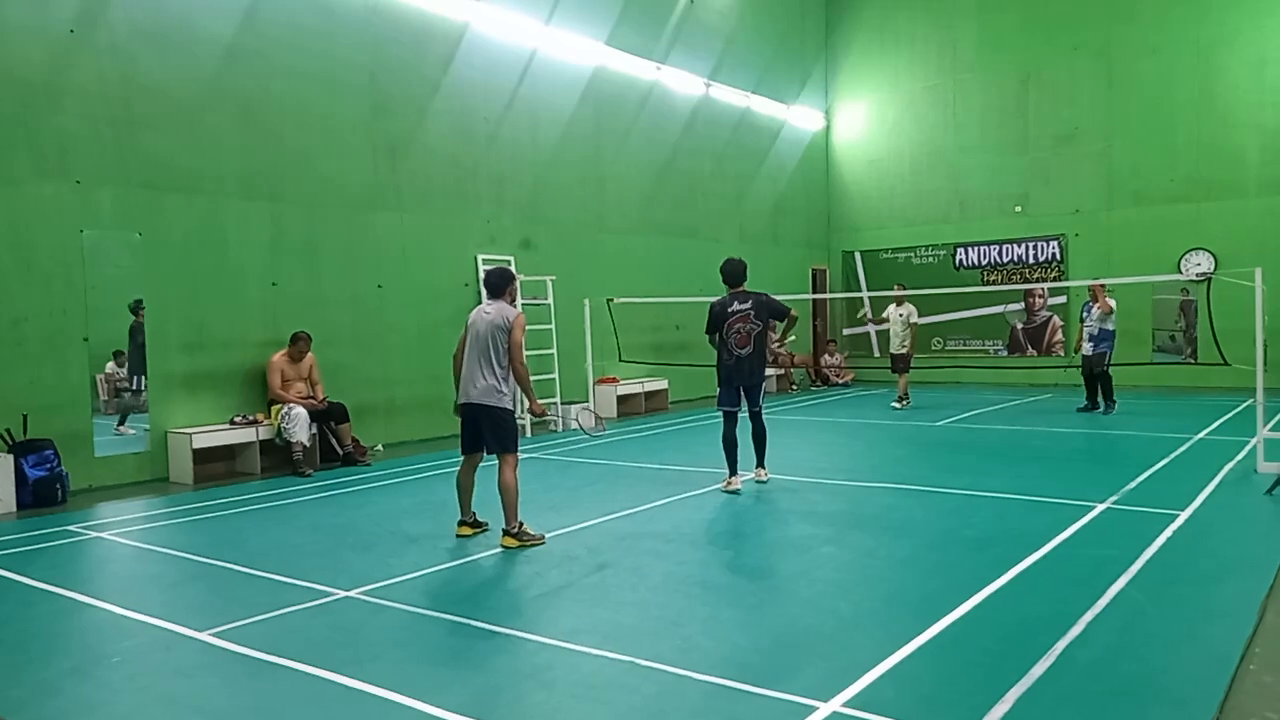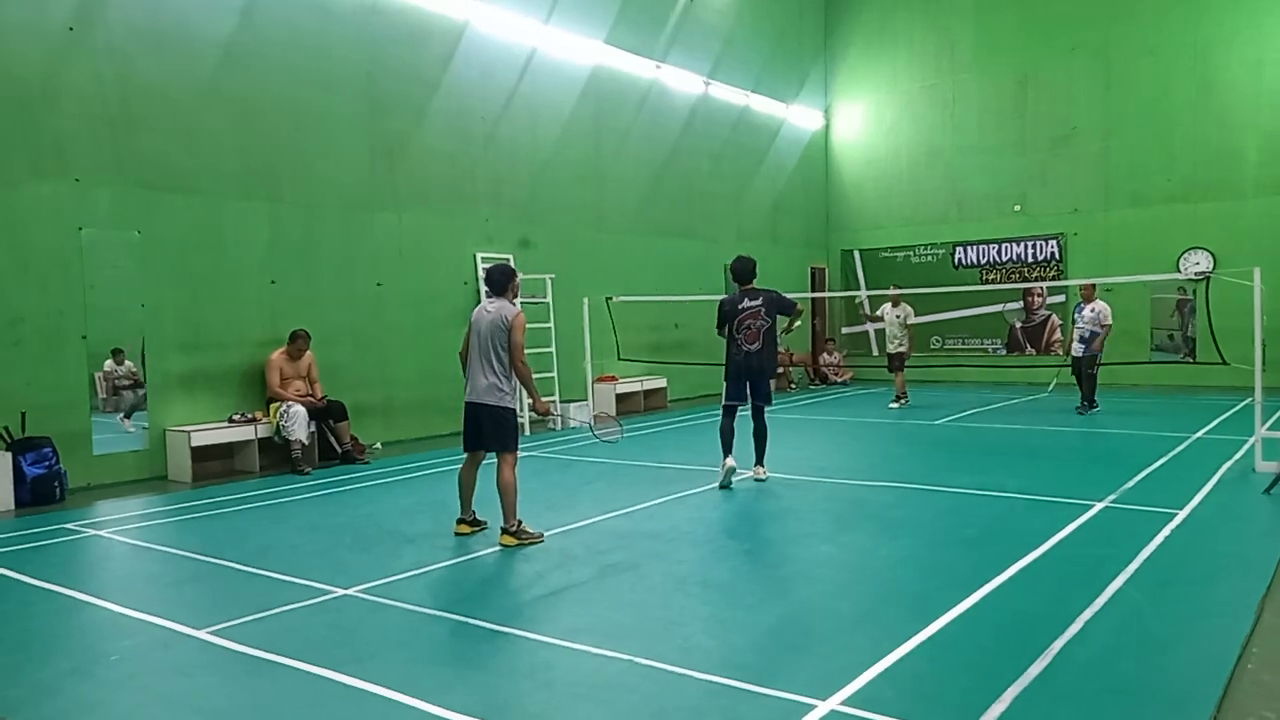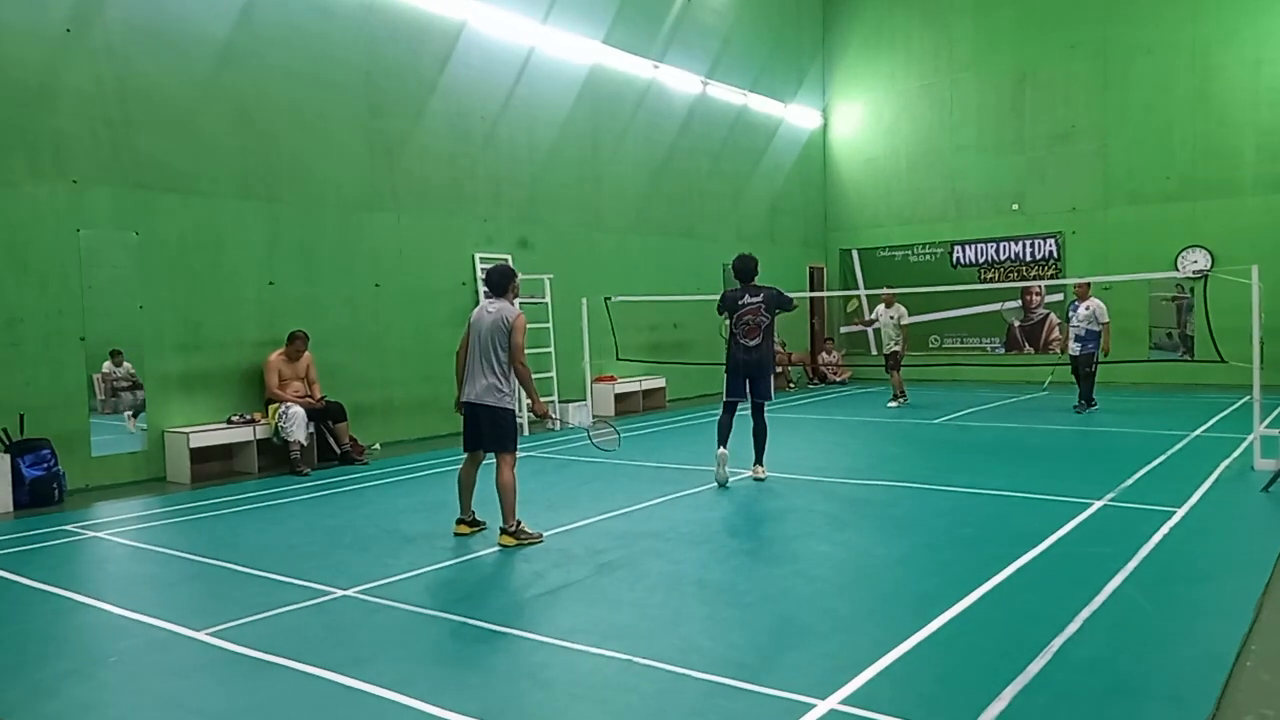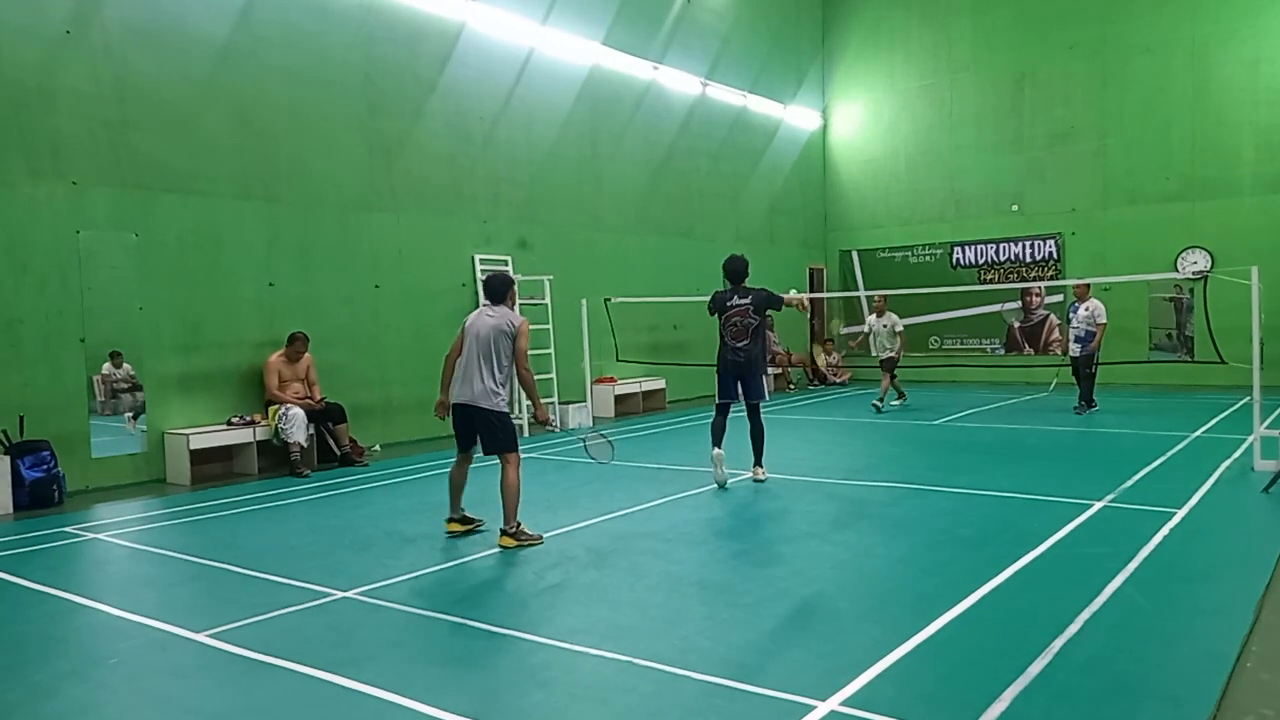
dt=0.4s
person 1, frame 1
left shoulder: (475, 314)
right shoulder: (514, 316)
left elbow: (458, 356)
right elbow: (517, 363)
left wrist: (459, 393)
right wrist: (532, 400)
left hip: (469, 399)
right hip: (495, 400)
left knee: (470, 459)
right knee: (508, 462)
left ankle: (466, 520)
right ankle: (512, 530)
person 1, frame 2
left shoulder: (478, 311)
right shoulder: (514, 315)
left elbow: (464, 354)
right elbow: (518, 362)
right wrist: (536, 399)
left hip: (474, 397)
right hip: (499, 400)
left knee: (472, 458)
right knee: (507, 460)
left ankle: (466, 519)
right ankle: (511, 528)
person 1, frame 3
left shoulder: (477, 312)
right shoulder: (515, 316)
left elbow: (461, 353)
right elbow: (518, 364)
left wrist: (461, 390)
right wrist: (535, 400)
left hip: (472, 398)
right hip: (497, 400)
left knee: (473, 457)
right knee: (506, 461)
left ankle: (465, 519)
right ankle: (510, 529)
person 1, frame 4
left shoulder: (473, 317)
right shoulder: (517, 322)
left elbow: (451, 356)
right elbow: (523, 369)
left wrist: (444, 395)
right wrist: (538, 406)
left hip: (461, 400)
right hip: (490, 402)
left knee: (463, 457)
right knee: (511, 461)
left ankle: (456, 517)
right ankle: (510, 530)
person 2, frame 1
left shoulder: (717, 306)
right shoulder: (762, 301)
left elbow: (712, 339)
right elbow: (793, 316)
right wrist: (782, 337)
left hip: (728, 371)
right hip: (755, 370)
left knee: (729, 423)
right knee: (756, 418)
left ankle: (733, 477)
right ankle: (761, 469)
person 2, frame 2
left shoulder: (727, 303)
right shoulder: (770, 298)
left elbow: (721, 332)
right elbow: (798, 309)
right wrist: (789, 326)
left hip: (736, 367)
right hip: (763, 366)
left knee: (728, 415)
right knee: (758, 415)
left ankle: (728, 458)
right ankle: (759, 467)
person 2, frame 3
left shoulder: (729, 297)
right shoulder: (770, 295)
left elbow: (720, 311)
right elbow: (792, 305)
left hip: (736, 362)
right hip: (762, 362)
left knee: (728, 410)
right knee: (758, 413)
left ankle: (722, 448)
right ankle: (758, 465)
person 2, frame 4
left shoulder: (719, 298)
right shoulder: (760, 297)
right elbow: (786, 301)
right wrist: (800, 300)
left hip: (727, 363)
right hip: (752, 364)
left knee: (721, 412)
right knee: (754, 414)
left ankle: (717, 448)
right ankle: (758, 467)
